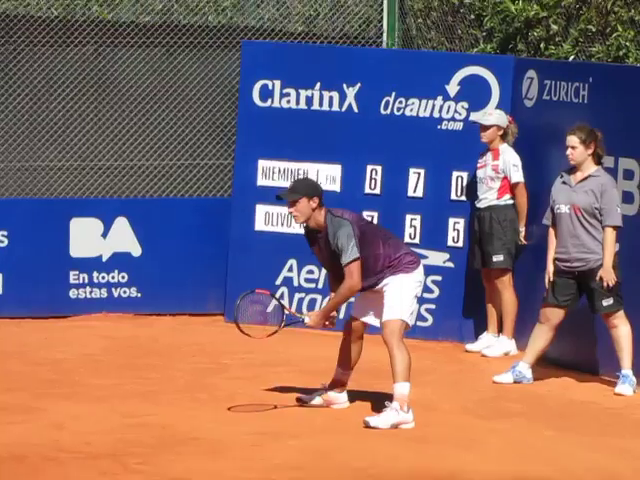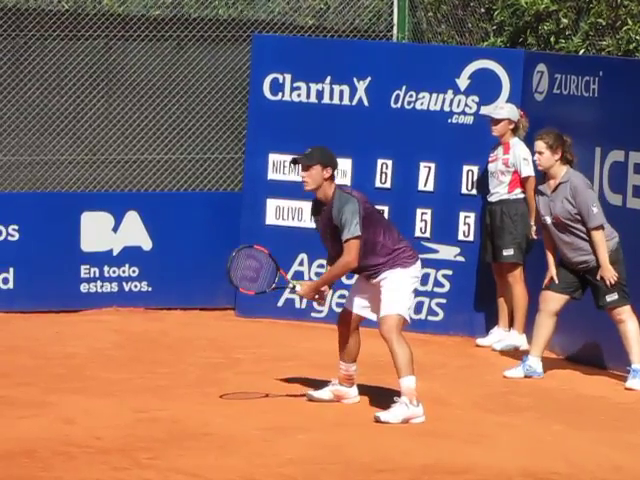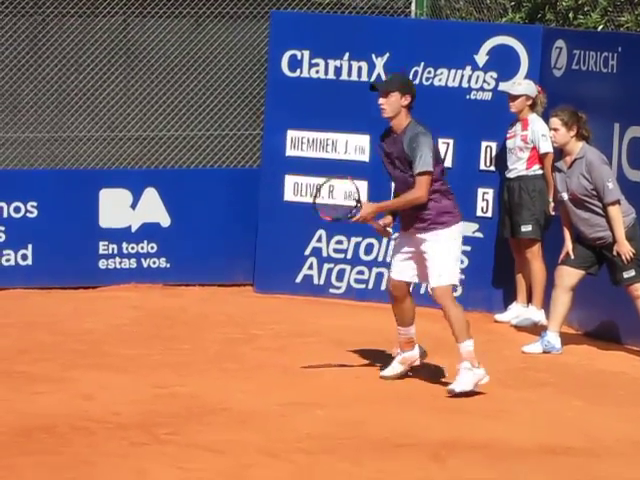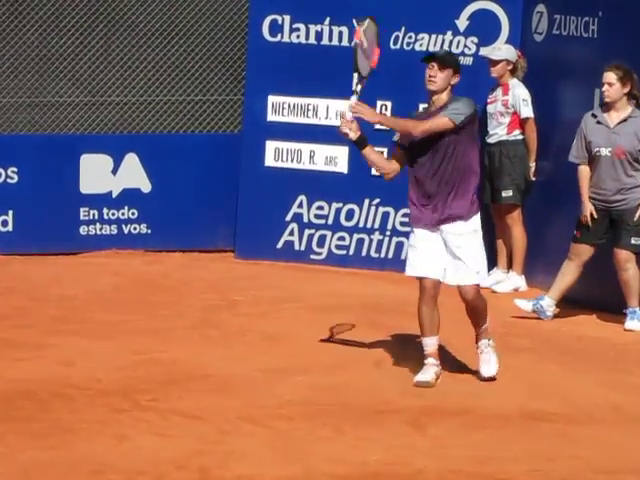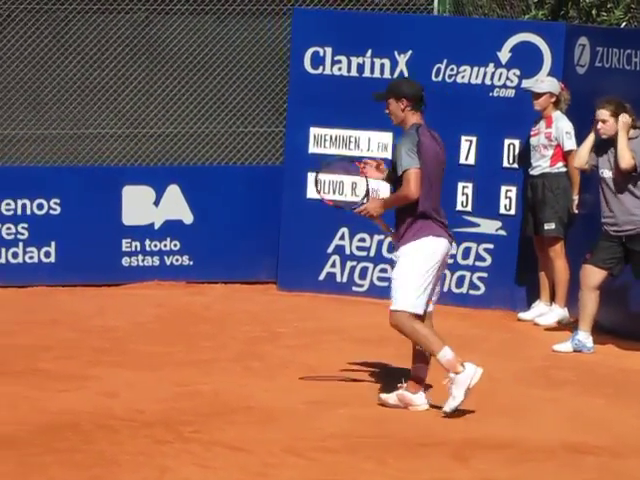
dt=1s
person 1, frame 1
left shoulder: (342, 226)
right shoulder: (312, 232)
left elbow: (353, 282)
right elbow: (335, 272)
left wrist: (323, 313)
right wrist: (331, 309)
left hip: (402, 272)
right hip: (375, 278)
left knee: (391, 333)
right knee: (353, 328)
left ankle: (402, 409)
right ankle: (336, 391)
person 1, frame 2
left shoulder: (348, 203)
right shoulder: (318, 207)
left elbow: (350, 259)
right elbow: (335, 249)
left wrist: (314, 285)
right wrist: (326, 283)
left hip: (399, 266)
right hip: (371, 271)
left knee: (389, 327)
right knee: (347, 321)
left ankle: (411, 403)
right ankle: (346, 385)
person 1, frame 3
left shoulder: (420, 139)
right shoulder: (387, 139)
left elbow: (420, 193)
left wrist: (378, 209)
right wrist: (391, 216)
left hip: (440, 227)
right hip: (411, 229)
left knee: (442, 294)
right knee: (397, 289)
left ankle: (471, 366)
right ankle: (408, 351)
person 1, frame 4
left shoulder: (464, 107)
right shoulder: (413, 124)
left elbow: (421, 129)
right elbow: (389, 169)
left wrist: (375, 116)
right wrist: (359, 138)
left hip: (462, 218)
right hip: (424, 221)
left knee: (469, 292)
right knee: (428, 288)
left ankle: (483, 341)
right ankle: (431, 361)
person 1, frame 5
left shoulder: (408, 140)
right shoulder: (433, 140)
left elbow: (412, 191)
left wrist: (382, 204)
right wrist: (386, 176)
left hip: (419, 241)
right hip: (436, 237)
left knee: (401, 318)
right knee: (418, 316)
left ankle: (459, 370)
right ankle: (413, 390)
person 2, frame 1
left shoulder: (604, 183)
right shoulder: (560, 182)
left elbow: (611, 227)
left wrist: (608, 265)
right wrist: (550, 261)
left hip: (596, 265)
right hip: (564, 265)
left knee: (614, 317)
right knee: (548, 318)
left ankle: (627, 376)
right ankle: (523, 369)
person 2, frame 2
left shoulder: (576, 184)
right shoulder: (541, 189)
left elbow: (596, 226)
right elbow: (547, 230)
left wrist: (605, 264)
right wrist: (551, 264)
left hip: (602, 257)
right hip: (570, 261)
right knee: (546, 304)
right ankle: (533, 363)
person 2, frame 3
left shoulder: (592, 159)
right shoulder: (558, 165)
left elbow: (612, 201)
right elbow: (564, 206)
right wrist: (568, 239)
left hip: (619, 232)
right hip: (587, 237)
right knee: (562, 279)
right ankle: (551, 339)
person 2, frame 4
right shoulder: (590, 120)
right elbow: (583, 164)
right wrist: (585, 200)
right hip: (597, 203)
right knee: (576, 255)
right ankle: (546, 304)
person 2, frame 5
right shoulder: (603, 147)
right elbow: (579, 163)
right wrist: (594, 133)
right hip: (613, 232)
right knee: (588, 277)
right ankle: (583, 338)
person 3, frame 1
left shoulder: (508, 155)
right shoulder: (484, 157)
left elbow: (520, 192)
right elbow: (483, 189)
left wrist: (521, 227)
right wrist: (481, 217)
left hip: (501, 217)
right hip: (482, 217)
left knee: (502, 281)
right knee: (488, 280)
left ankle: (507, 340)
right ankle: (491, 334)
person 3, frame 2
left shoulder: (518, 149)
right shoulder: (496, 151)
left elbow: (530, 187)
right elbow: (494, 183)
left wrist: (532, 221)
right wrist: (492, 211)
left hip: (512, 211)
right hip: (494, 211)
left knee: (513, 275)
right knee: (499, 275)
left ankle: (519, 335)
right ankle: (502, 329)
person 3, frame 3
left shoulder: (537, 125)
right shoulder: (513, 126)
left elbow: (548, 162)
right elbow: (512, 159)
left wrist: (550, 197)
right wrist: (510, 188)
left hip: (530, 188)
right hip: (512, 187)
left knee: (531, 251)
right knee: (517, 250)
left ankle: (537, 310)
right ankle: (520, 305)
person 3, frame 4
left shoulder: (518, 90)
right shoulder: (494, 92)
left elbow: (530, 128)
right elbow: (492, 125)
left wrist: (531, 162)
right wrist: (489, 153)
left hip: (511, 153)
right hip: (492, 152)
left knee: (512, 217)
right knee: (498, 217)
left ankle: (517, 276)
right ankle: (501, 270)
person 3, frame 5
left shoulder: (561, 123)
right shoulder: (538, 124)
left elbow: (573, 160)
right elbow: (536, 157)
left wrist: (574, 194)
right wrist: (533, 183)
left hip: (554, 185)
right hip: (535, 185)
left knee: (555, 250)
right knee: (540, 249)
left ankle: (560, 308)
right ankle: (544, 302)
